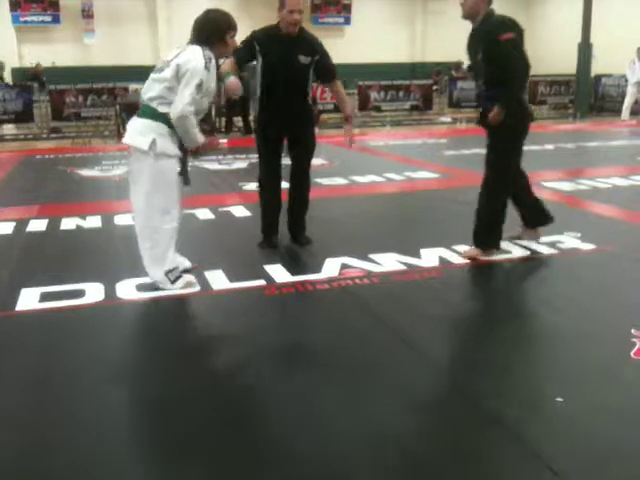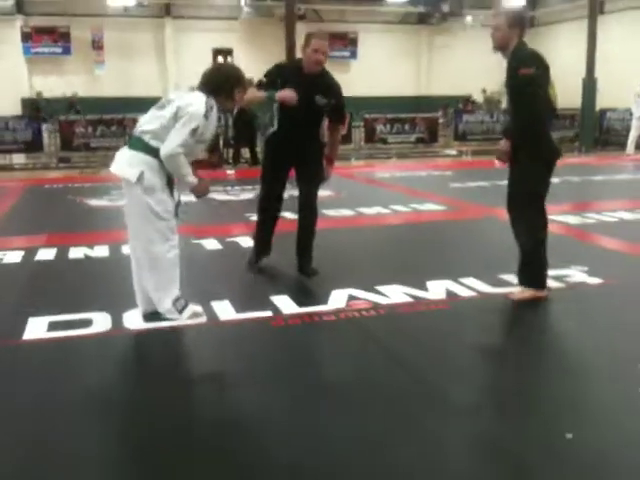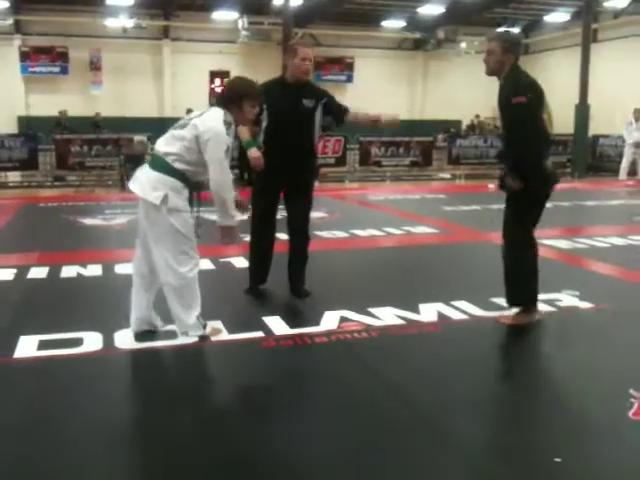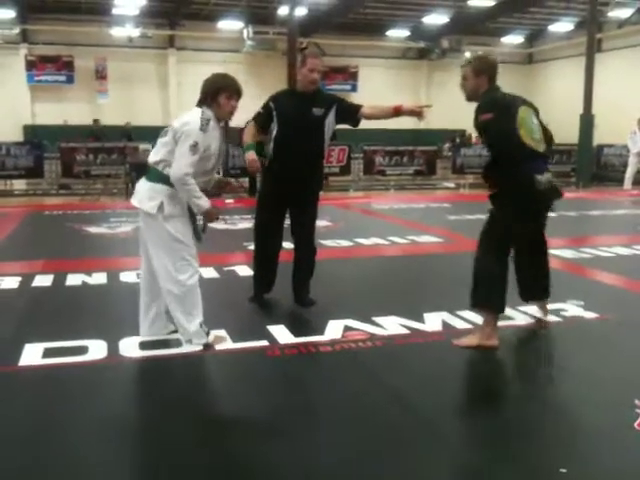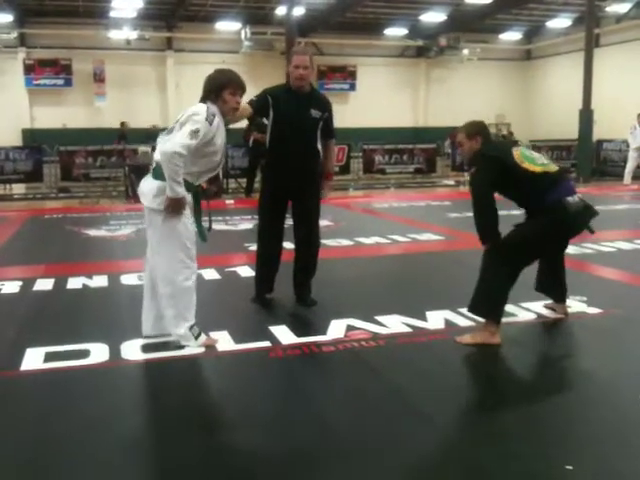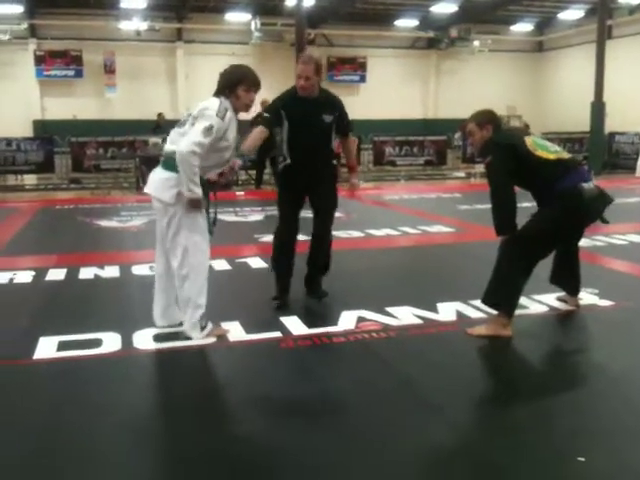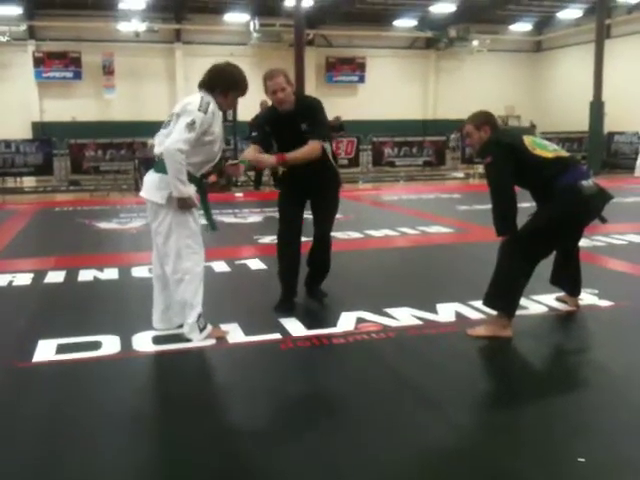
dt=0.7s
person 1, frame 1
left shoulder: (190, 56)
right shoulder: (199, 62)
right elbow: (180, 111)
left wrist: (193, 138)
right wrist: (196, 141)
left hip: (148, 133)
right hip: (156, 137)
left knee: (159, 205)
right knee: (160, 208)
left ankle: (167, 261)
right ankle: (165, 273)
person 1, frame 2
left shoulder: (194, 100)
right shoulder: (200, 109)
right elbow: (171, 151)
left wrist: (197, 159)
right wrist: (192, 183)
left hip: (139, 164)
right hip: (145, 169)
left knee: (146, 239)
right knee: (161, 238)
left ankle: (152, 303)
right ankle: (170, 306)
person 1, frame 3
left shoulder: (214, 118)
right shoulder: (219, 129)
left elbow: (215, 172)
right elbow: (220, 180)
left wrist: (234, 198)
right wrist: (228, 221)
left hip: (154, 183)
right hip: (165, 189)
left knee: (150, 257)
right knee: (181, 259)
left ankle: (142, 320)
right ankle: (191, 325)
person 1, frame 4
left shoulder: (208, 123)
right shoulder: (198, 125)
right elbow: (180, 174)
left wrist: (215, 181)
right wrist: (203, 206)
left hip: (159, 195)
right hip: (163, 198)
left knee: (158, 265)
right knee: (181, 266)
left ankle: (155, 325)
right ankle: (195, 332)
person 1, frame 5
left shoulder: (207, 116)
right shoulder: (206, 117)
left elbow: (168, 143)
right elbow: (171, 151)
right wrist: (175, 193)
left hip: (163, 189)
right hip: (166, 193)
left knee: (162, 262)
right knee: (180, 266)
left ankle: (157, 324)
right ankle: (185, 333)
person 1, frame 6
left shoulder: (214, 109)
right shoulder: (220, 113)
left elbow: (185, 144)
right elbow: (187, 151)
right wrist: (194, 193)
left hip: (166, 181)
right hip: (176, 185)
left knee: (171, 253)
right knee: (192, 255)
left ankle: (168, 315)
right ankle: (196, 325)
person 1, frame 7
left shoulder: (200, 106)
right shoulder: (202, 108)
left elbow: (166, 141)
right elbow: (173, 148)
right wrist: (181, 191)
left hip: (162, 184)
right hip: (170, 188)
left knee: (167, 255)
right knee: (187, 256)
left ankle: (167, 317)
right ankle: (195, 326)
person 2, frame 1
left shoulder: (502, 27)
right shoulder: (477, 33)
left elbow: (518, 70)
left wrist: (503, 107)
right wrist: (487, 106)
left hip: (509, 115)
right hip: (496, 113)
left knee: (495, 176)
right knee: (510, 171)
left ankle: (485, 243)
right ankle: (535, 221)
person 2, frame 2
left shoulder: (527, 60)
right shoulder: (517, 60)
left elbow: (532, 109)
left wrist: (510, 140)
right wrist: (509, 141)
left hip: (534, 151)
right hip: (526, 149)
left knee: (528, 212)
right knee: (520, 209)
left ankle: (535, 283)
right ankle: (533, 269)
person 2, frame 3
left shoulder: (519, 86)
right shoulder: (515, 83)
left elbow: (527, 137)
left wrist: (515, 174)
right wrist: (513, 170)
left hip: (529, 177)
right hip: (531, 174)
left knee: (516, 238)
right knee: (520, 236)
left ankle: (526, 307)
right ankle: (528, 301)
person 2, frame 4
left shoulder: (488, 106)
right shoulder: (518, 102)
left elbow: (502, 148)
right elbow: (545, 140)
left wrist: (492, 179)
left hip: (519, 190)
right hip: (539, 187)
left knee: (491, 252)
right knee: (532, 245)
left ankle: (488, 331)
right ankle: (541, 305)
person 2, frame 5
left shoulder: (483, 158)
right shoulder: (508, 151)
left elbow: (483, 204)
left wrist: (490, 241)
right wrist: (521, 235)
left hip: (556, 213)
right hip: (575, 208)
left knee: (499, 257)
right knee: (550, 248)
left ankle: (490, 330)
right ankle: (559, 303)
person 2, frame 6
left shoulder: (496, 147)
right shoulder: (518, 140)
left elbow: (502, 194)
left wrist: (506, 232)
left hip: (569, 200)
right hip: (589, 195)
left knee: (516, 248)
right knee: (565, 239)
left ankle: (501, 322)
right ankle: (572, 295)
person 2, frame 7
left shoulder: (494, 147)
right shoulder: (516, 140)
left elbow: (502, 195)
left wrist: (507, 232)
left hip: (568, 197)
right hip: (588, 193)
left knee: (517, 249)
right knee: (565, 240)
left ankle: (502, 322)
right ankle: (572, 295)
person 3, frame 1
left shoulder: (312, 46)
right shoulder: (261, 38)
left elbow: (332, 83)
right elbow: (231, 62)
left wrist: (347, 117)
right wrist: (229, 76)
left hip: (301, 119)
right hip: (268, 118)
left knee: (301, 175)
right knee: (269, 175)
left ankle: (298, 229)
right ankle: (269, 233)
person 3, frame 2
left shoulder: (331, 87)
right shoulder: (282, 71)
left elbow: (335, 127)
right elbow: (249, 97)
left wrist: (329, 161)
right wrist: (274, 95)
left hip: (310, 150)
right hip: (278, 146)
left knee: (308, 204)
right knee: (269, 199)
left ankle: (304, 260)
right ankle: (259, 250)
person 3, frame 3
left shoulder: (317, 95)
right shoulder: (268, 90)
left elbow: (348, 114)
left wrist: (376, 119)
right wrist: (251, 146)
left hip: (302, 171)
right hip: (269, 169)
left knee: (299, 227)
right knee: (263, 224)
left ankle: (297, 282)
right ankle: (256, 280)
person 3, frame 4
left shoulder: (330, 103)
right shoulder: (279, 100)
left elbow: (366, 111)
right elbow: (254, 126)
left wrist: (402, 110)
right wrist: (250, 148)
left hip: (308, 182)
right hip: (275, 179)
left knee: (305, 238)
right knee: (266, 234)
left ankle: (301, 290)
right ankle: (260, 289)
person 3, frame 5
left shoulder: (322, 103)
right shoulder: (273, 96)
left elbow: (328, 142)
right elbow: (247, 110)
left wrist: (327, 176)
left hip: (308, 180)
right hip: (275, 177)
left knee: (308, 237)
right knee: (269, 234)
left ankle: (303, 289)
right ankle: (263, 290)
person 3, frame 6
left shoulder: (332, 103)
right shoulder: (284, 102)
left elbow: (346, 137)
right elbow: (261, 130)
left wrist: (352, 171)
left hip: (324, 174)
right hip: (292, 174)
left knee: (323, 231)
right knee: (286, 230)
left ankle: (314, 282)
right ankle: (282, 289)
person 3, frame 7
left shoulder: (312, 107)
right shoulder: (266, 118)
left elbow: (315, 149)
right elbow: (255, 148)
left wrist: (277, 160)
right wrist: (243, 161)
left hip: (324, 179)
right hip: (292, 180)
left knee: (322, 234)
right knee: (288, 235)
left ankle: (314, 284)
right ankle: (287, 294)
